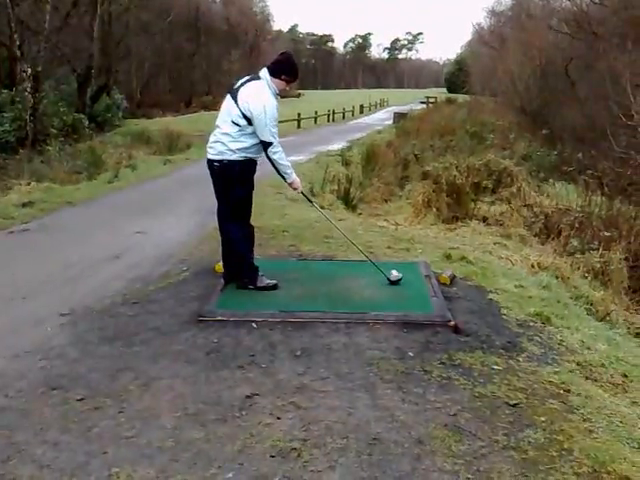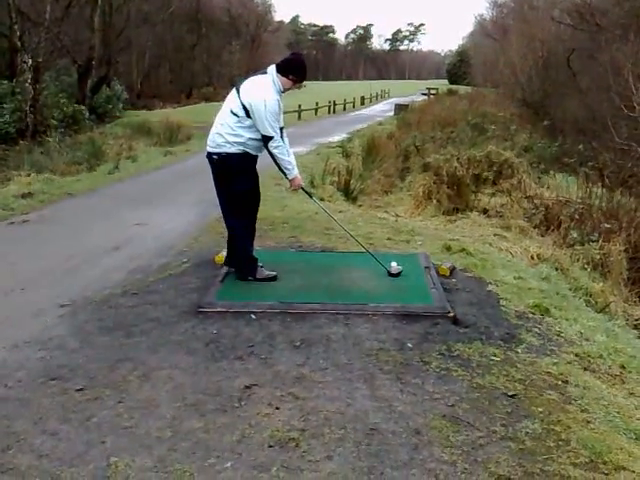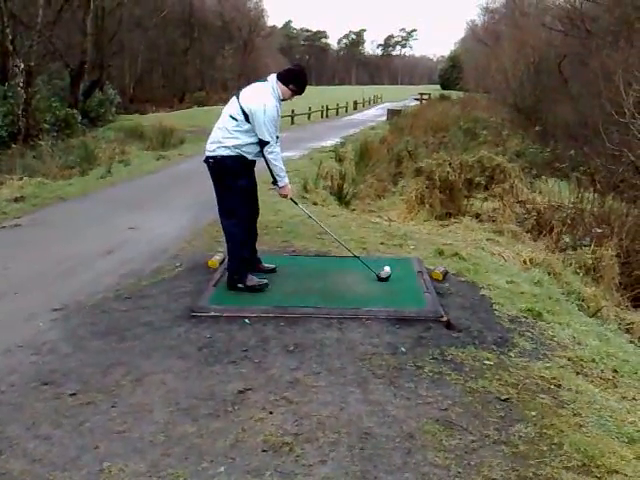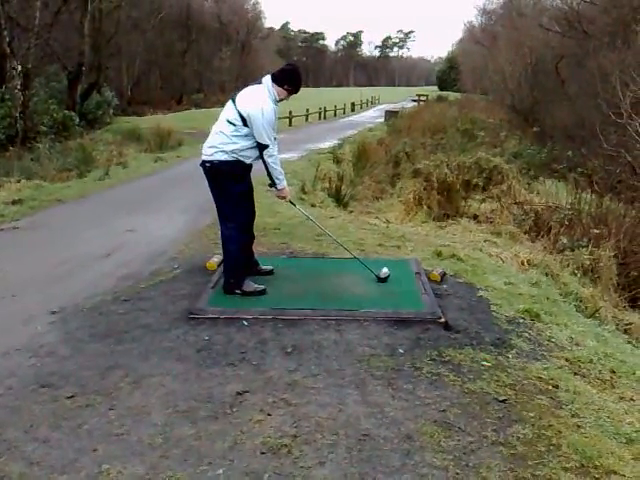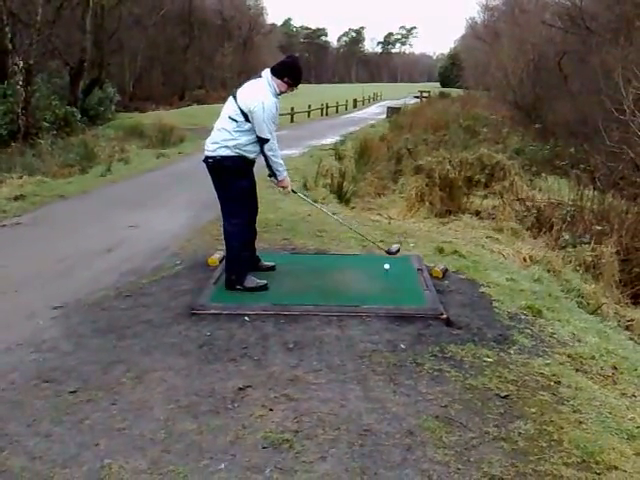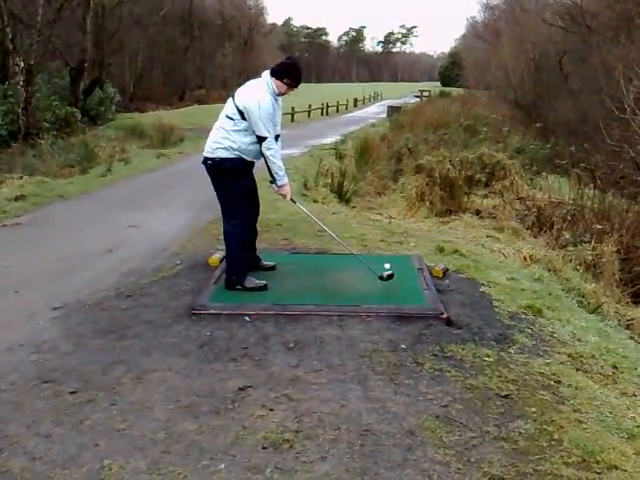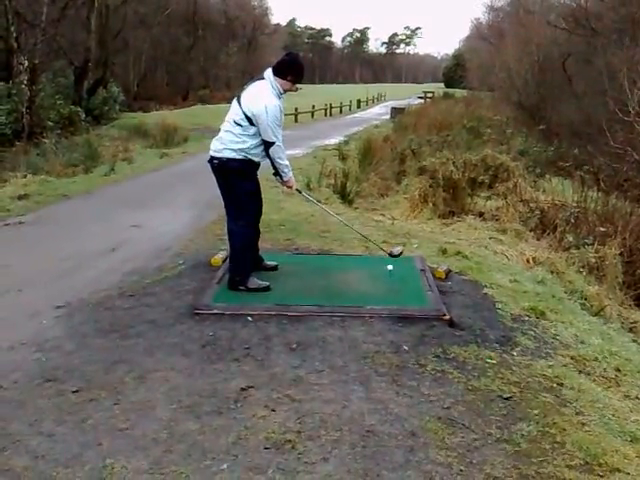
dt=0.7s
person 1, frame 1
left shoulder: (250, 83)
right shoulder: (264, 100)
right elbow: (271, 145)
right wrist: (291, 176)
left hip: (221, 157)
right hip: (233, 162)
left knee: (230, 218)
right knee: (239, 220)
left ankle: (233, 271)
right ankle: (247, 275)
person 1, frame 2
left shoulder: (265, 83)
right shoulder: (265, 95)
left elbow: (279, 133)
right elbow: (272, 141)
left wrist: (293, 167)
right wrist: (291, 173)
left hip: (235, 153)
right hip: (229, 154)
left knee: (244, 208)
right knee: (241, 211)
left ankle: (237, 258)
right ankle: (246, 267)
person 1, frame 3
left shoulder: (263, 90)
right shoulder: (266, 101)
left elbow: (271, 141)
right elbow: (269, 146)
left wrist: (279, 178)
right wrist: (282, 181)
left hip: (236, 157)
right hip: (227, 159)
left knee: (248, 212)
right knee: (236, 216)
left ankle: (250, 260)
right ankle: (238, 275)
person 1, frame 4
left shoulder: (258, 92)
right shoulder: (263, 105)
left elbow: (266, 144)
right elbow: (267, 149)
left wrist: (276, 180)
right wrist: (280, 183)
left hip: (228, 160)
right hip: (224, 163)
left knee: (245, 216)
right knee: (235, 220)
left ankle: (247, 263)
right ankle: (234, 280)
person 1, frame 5
left shoulder: (259, 86)
right shoulder: (264, 99)
left elbow: (266, 138)
right elbow: (267, 143)
left wrist: (275, 171)
right wrist: (281, 174)
left hip: (233, 156)
right hip: (227, 159)
left knee: (248, 211)
right knee: (237, 216)
left ankle: (249, 259)
right ankle: (236, 276)
person 1, frame 6
left shoulder: (270, 95)
right shoulder: (260, 98)
left elbow: (274, 138)
right elbow: (266, 143)
left wrist: (279, 177)
right wrist: (281, 180)
left hip: (238, 159)
right hip: (224, 159)
left knee: (250, 211)
right knee: (237, 217)
left ankle: (249, 259)
right ankle: (236, 276)
person 1, frame 7
left shoulder: (263, 86)
right shoulder: (268, 101)
left elbow: (271, 139)
right elbow: (273, 144)
left wrist: (281, 170)
right wrist: (286, 174)
left hip: (237, 158)
right hip: (232, 161)
left knee: (252, 211)
right knee: (242, 217)
left ankle: (252, 259)
right ankle: (239, 277)
